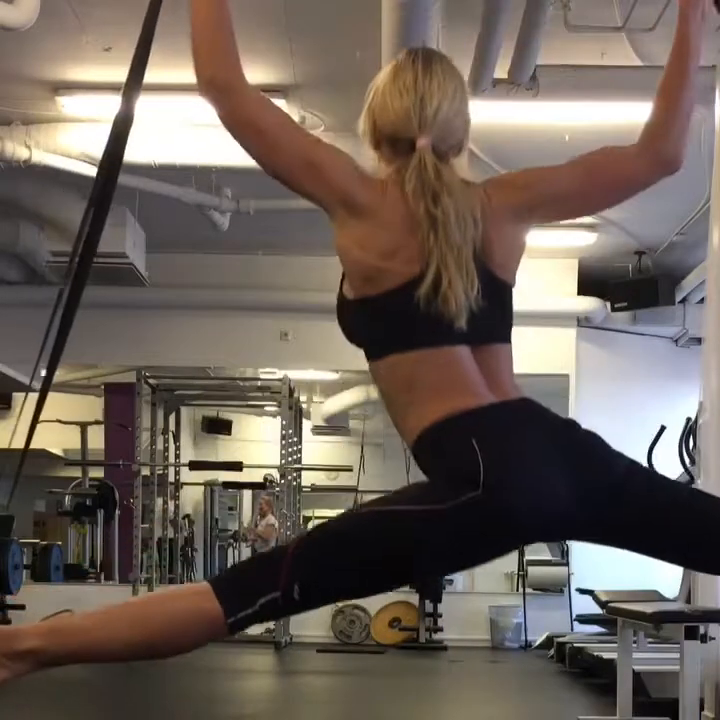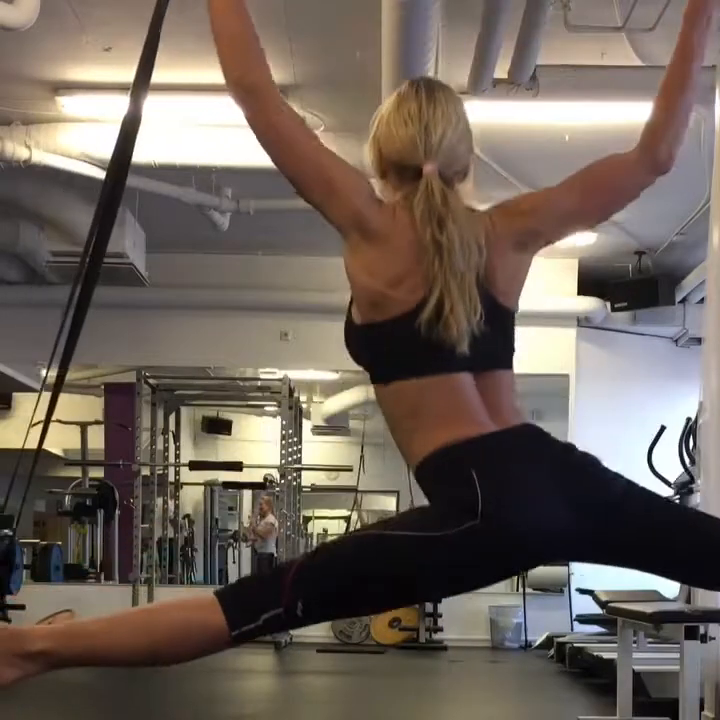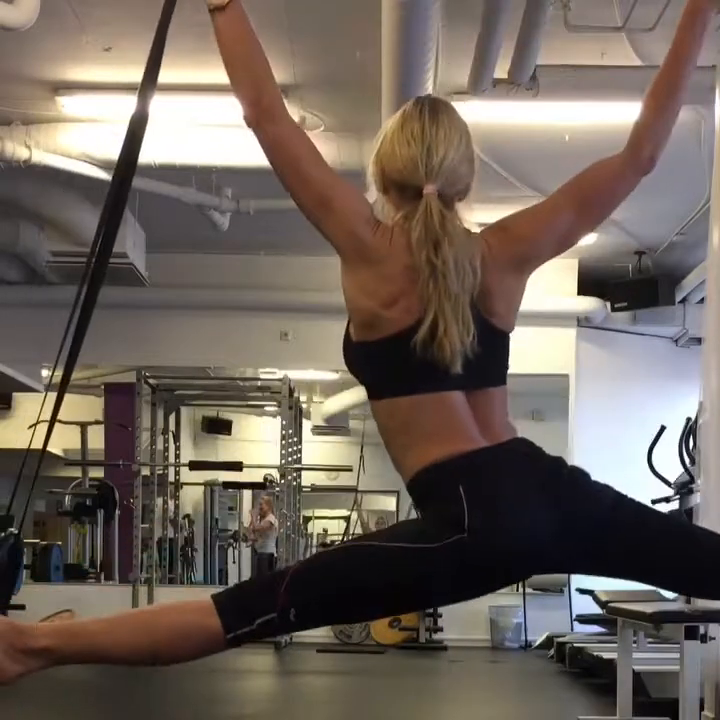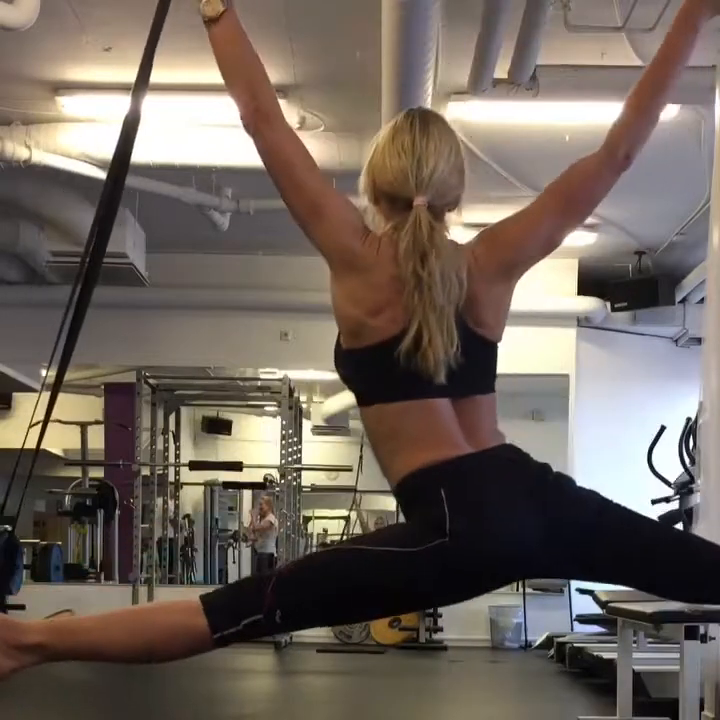
dt=0.2s
person 1, frame 1
left shoulder: (359, 203)
right shoulder: (504, 206)
left elbow: (221, 85)
left hip: (486, 478)
right hip: (565, 455)
left knee: (253, 590)
person 1, frame 2
left shoulder: (371, 230)
right shoulder: (508, 233)
left elbow: (255, 93)
right elbow: (655, 155)
left hip: (485, 504)
right hip: (566, 479)
left knee: (257, 605)
person 1, frame 3
left shoulder: (370, 252)
right shoulder: (506, 254)
left elbow: (263, 110)
right elbow: (640, 155)
left hip: (475, 518)
right hip: (556, 492)
left knee: (255, 609)
person 1, frame 4
left shoulder: (358, 262)
right shoulder: (494, 264)
left elbow: (262, 117)
right elbow: (617, 152)
left hip: (458, 524)
right hip: (542, 498)
left knee: (242, 611)
